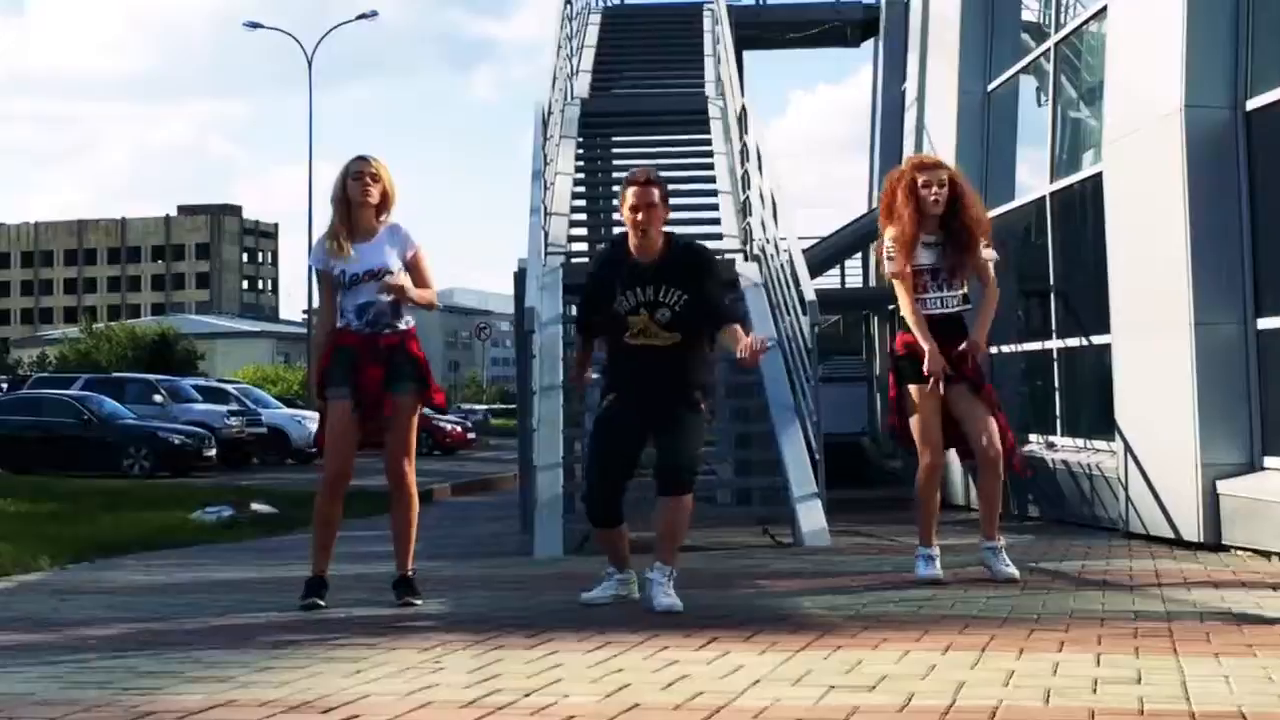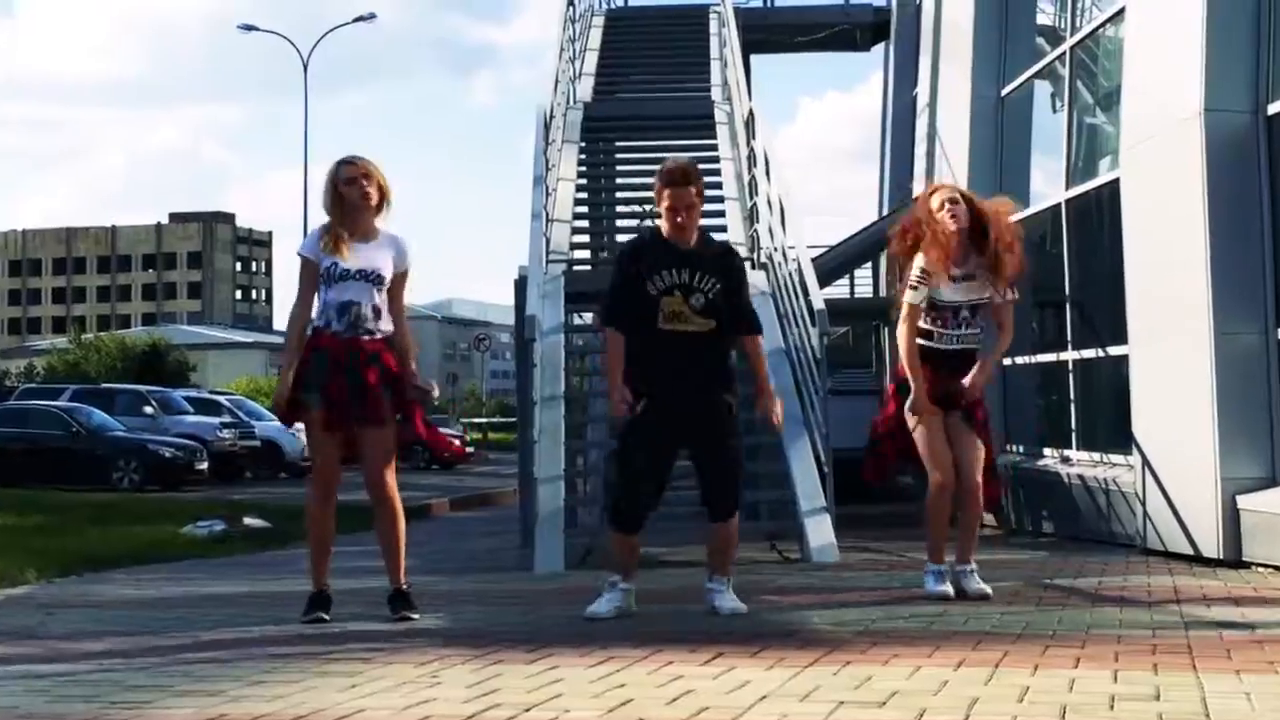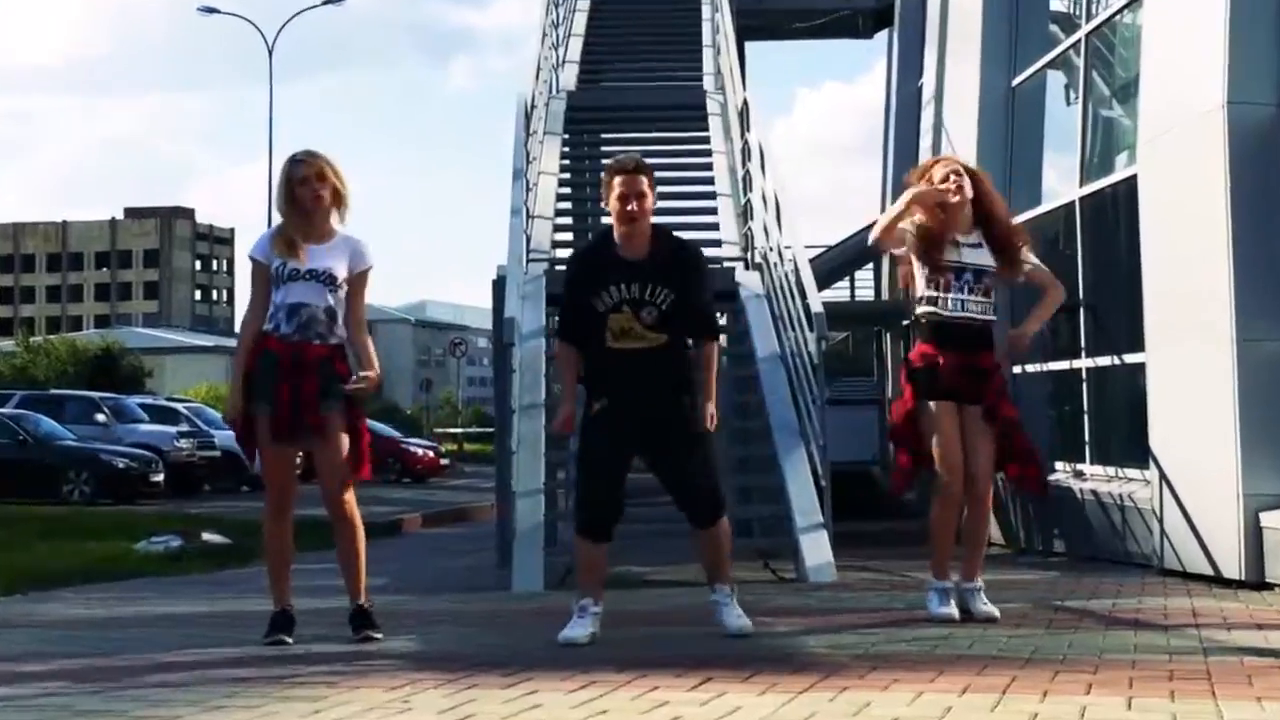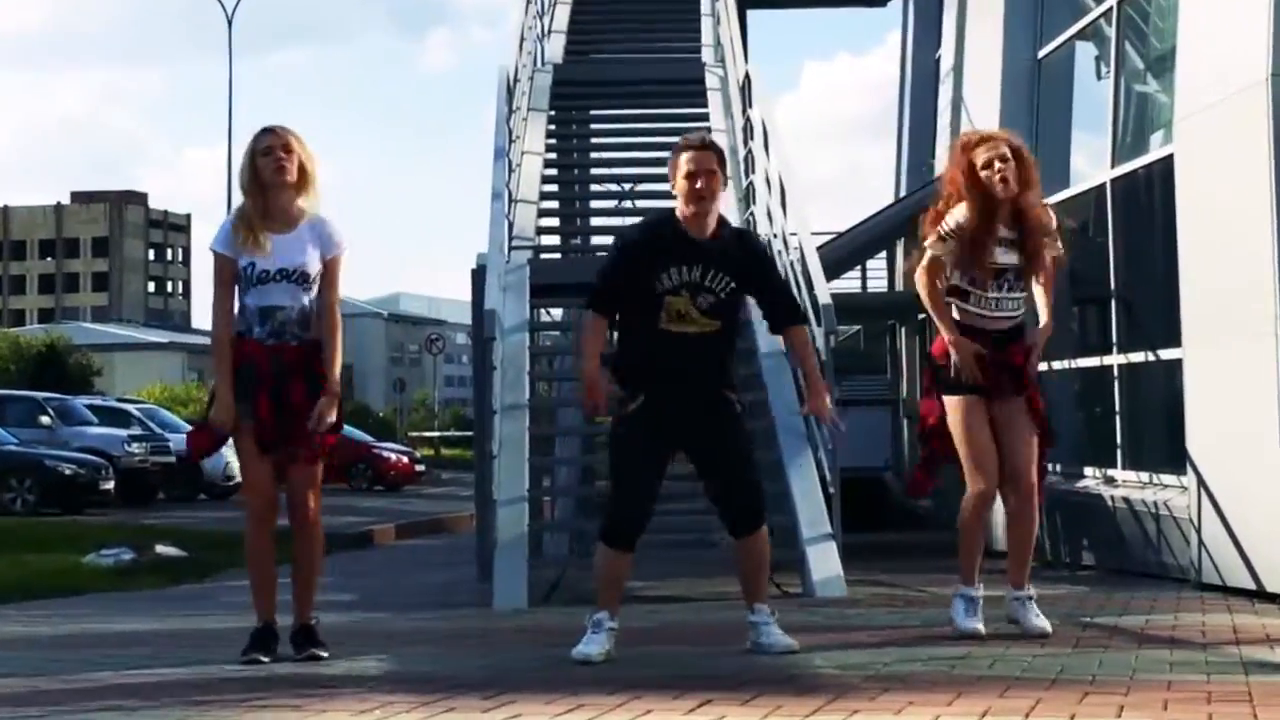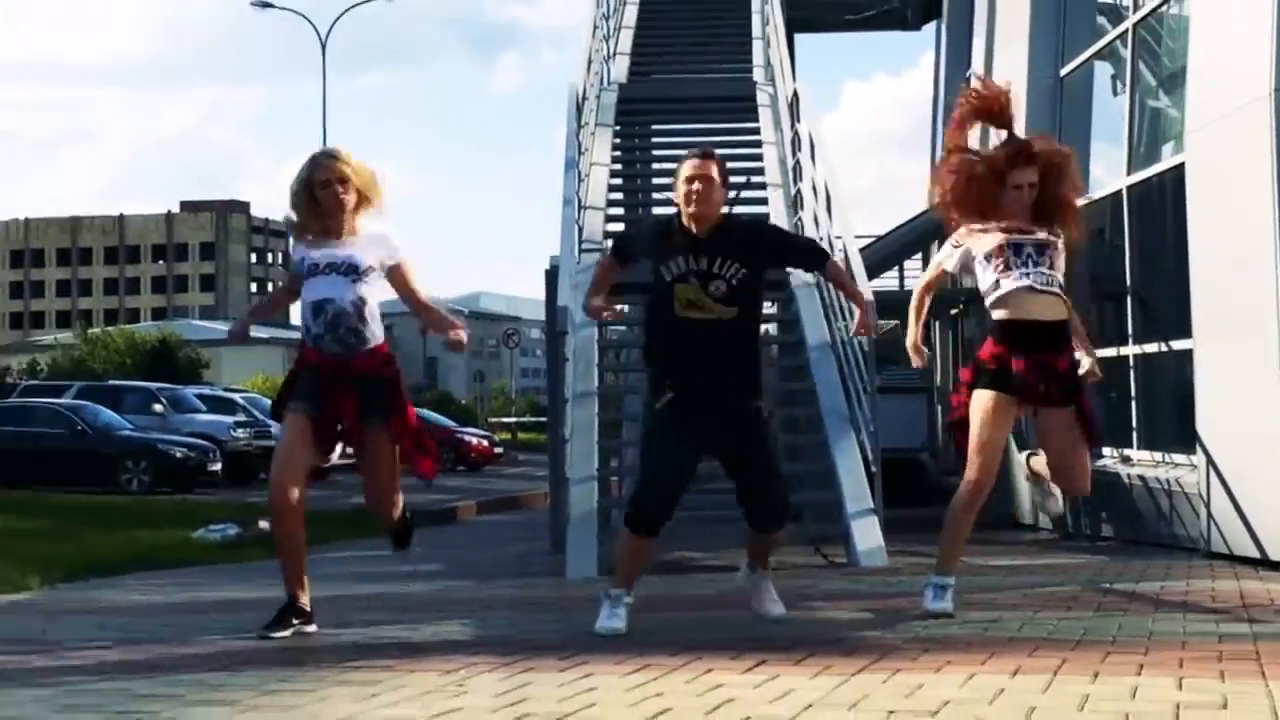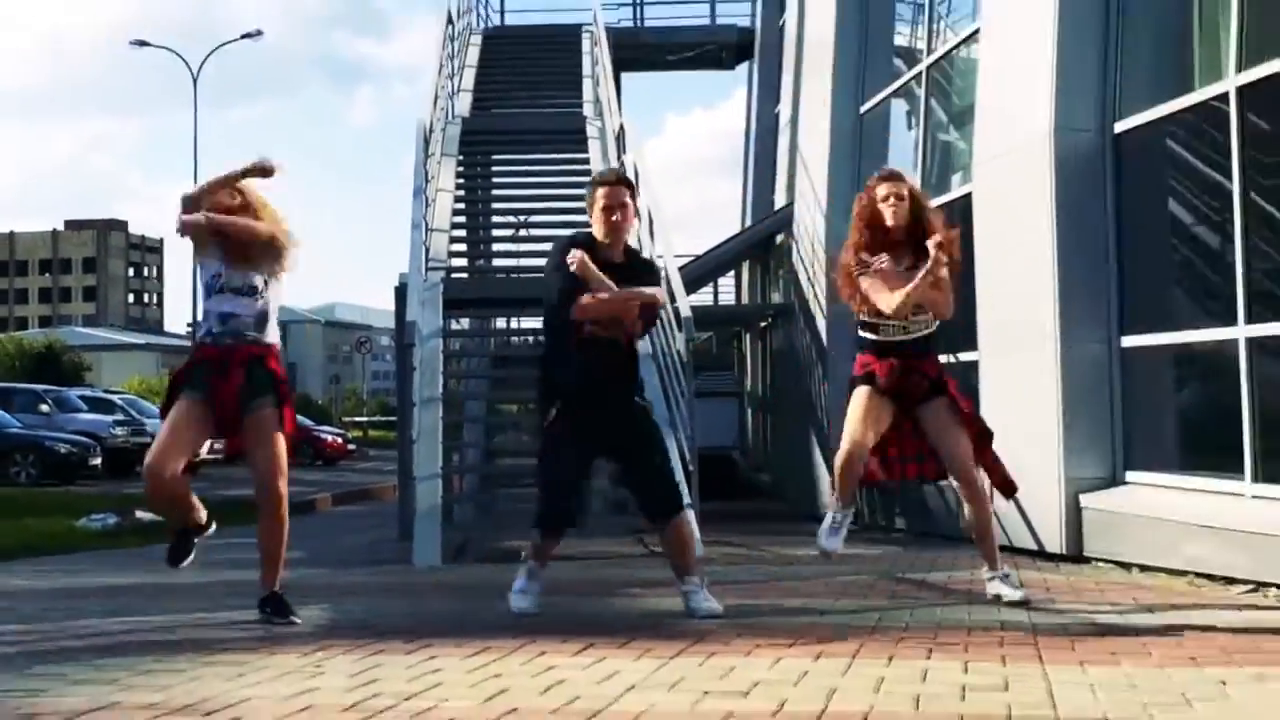
dt=0.5s
person 1, frame 1
left shoulder: (400, 237)
right shoulder: (328, 247)
left elbow: (430, 297)
right elbow: (326, 316)
left wrist: (404, 286)
right wrist: (316, 376)
left hip: (399, 354)
right hip: (349, 356)
left knee: (401, 472)
right knee: (335, 473)
left ankle: (404, 574)
right ankle: (317, 575)
person 1, frame 2
left shoulder: (393, 246)
right shoulder: (321, 242)
left elbow: (397, 317)
right elbow: (302, 309)
left wrist: (411, 374)
right wrist: (287, 372)
left hip: (375, 364)
right hip: (326, 360)
left knee: (382, 482)
right knee: (324, 482)
left ankle: (399, 588)
right ankle: (320, 590)
person 1, frame 3
left shoulder: (352, 249)
right shoulder: (271, 243)
left elbow: (356, 322)
right elbow: (255, 315)
left wrist: (370, 368)
right wrist: (237, 382)
left hip: (326, 369)
right hip: (274, 366)
left knee: (340, 494)
right knee: (279, 497)
left ankle: (359, 605)
right ankle: (282, 609)
person 1, frame 4
left shoulder: (320, 231)
right shoulder: (234, 231)
left elbow: (330, 315)
right elbow: (222, 317)
left wrist: (332, 390)
right wrist: (223, 393)
left hip: (304, 367)
right hip: (251, 368)
left knee: (303, 502)
right knee: (260, 504)
right ankle: (264, 625)
person 1, frame 5
left shoulder: (379, 245)
right shoulder: (303, 243)
left elbow: (418, 306)
right elbow: (287, 292)
left wrist: (451, 327)
right wrist: (247, 318)
left hip: (370, 372)
right hip: (314, 374)
left knee: (381, 498)
right knee: (281, 495)
left ankle: (397, 515)
right ankle: (298, 604)
person 1, frame 6
left shoulder: (272, 250)
right shoulder: (209, 247)
left elbow: (265, 229)
right elbow: (191, 210)
left wrist: (207, 216)
right wrist: (247, 171)
left hip: (257, 368)
right hip: (207, 368)
left knee: (273, 489)
right knee: (156, 471)
left ankle: (271, 593)
right ankle: (194, 519)
person 2, frame 1
left shoulder: (695, 260)
right shoulder: (606, 264)
left elbow: (724, 319)
right elbow: (589, 326)
left wrist: (743, 342)
right wrist: (581, 368)
left hip: (680, 394)
right hip: (623, 394)
left knee: (677, 470)
right knee: (598, 493)
left ankle: (661, 577)
right ankle: (620, 575)
person 2, frame 2
left shoulder: (725, 258)
right shoulder: (635, 255)
left elbow: (746, 329)
right elbow: (613, 324)
left wrist: (766, 391)
right wrist: (616, 384)
left hip: (712, 398)
right hip: (651, 399)
left knee: (724, 495)
right knee: (627, 499)
left ankle: (719, 585)
right ankle: (621, 586)
person 2, frame 3
left shoulder: (684, 258)
right shoulder: (588, 261)
left elbow: (706, 333)
right elbow: (568, 336)
left wrist: (708, 398)
right wrist: (569, 400)
left hip: (673, 404)
right hip: (608, 406)
left knee: (707, 500)
right knee: (594, 510)
left ankle: (723, 598)
right ankle: (587, 611)
person 2, frame 4
left shoulder: (746, 248)
right shoulder: (644, 239)
left elbow: (788, 315)
right elbow: (600, 304)
left wrist: (814, 386)
right wrist: (592, 369)
left hip: (712, 397)
right hip: (646, 398)
left knee: (748, 506)
right knee: (625, 512)
person 2, frame 5
left shoulder: (752, 234)
right shoulder: (658, 236)
left elbow: (815, 256)
right elbow: (619, 252)
left wrist: (861, 304)
right wrist: (597, 295)
left hip: (739, 398)
right hip: (676, 399)
left knee: (771, 503)
right knee: (650, 500)
left ankle: (757, 573)
right ankle: (617, 597)
person 2, frame 6
left shoulder: (644, 272)
right shoulder: (569, 253)
left elbow: (637, 324)
right elbow: (570, 308)
left wrist: (596, 277)
right wrist: (614, 303)
left hip: (624, 400)
right hip: (567, 402)
left knee: (665, 496)
right knee: (560, 506)
left ankle: (692, 587)
right ankle: (534, 567)
person 3, frame 1
left shoulder: (965, 231)
right shoulder: (898, 236)
left elbow: (989, 285)
right elbow: (905, 298)
left wrist: (979, 332)
right wrist: (929, 348)
left hip: (960, 347)
right hip: (917, 351)
left knee: (991, 447)
right knee: (931, 457)
left ankle: (991, 545)
right ankle: (927, 551)
person 3, frame 2
left shoulder: (994, 264)
right shoulder: (926, 262)
left elbow: (1005, 330)
right elbow: (907, 328)
left wrist: (980, 373)
right wrist: (917, 389)
left hip: (965, 377)
right hip: (923, 376)
left knee: (974, 480)
right knee: (942, 477)
left ankle: (965, 566)
right ankle: (935, 567)
person 3, frame 3
left shoulder: (1000, 242)
right shoulder: (924, 232)
left elbow: (1054, 289)
right elbow: (878, 239)
left wrist: (1028, 328)
right wrist: (909, 199)
left hip: (982, 363)
right hip: (933, 361)
left knee: (981, 482)
right knee: (951, 482)
left ankle: (971, 585)
right ankle: (940, 585)
person 3, frame 4
left shoulder: (1036, 222)
right shoulder: (962, 221)
right elbow: (924, 276)
left wrist: (1042, 324)
right wrist: (948, 332)
left hip: (1011, 357)
right hip: (959, 361)
left knee: (1025, 481)
right knee: (984, 482)
person 3, frame 5
left shoulder: (1054, 225)
right shoulder: (972, 230)
right elbow: (925, 286)
left wrist: (1086, 350)
right wrist: (914, 330)
left hip: (1056, 359)
right hip: (1003, 357)
left knee: (1077, 482)
right knee: (978, 479)
left ankle: (1042, 470)
right ankle: (941, 581)
person 3, frame 6
left shoulder: (929, 247)
right shoulder: (865, 258)
left elbow: (945, 311)
right elbow: (894, 306)
left wrist: (939, 266)
right wrist: (926, 270)
left hip: (924, 368)
right hip: (876, 367)
left knee: (969, 474)
right knee: (853, 450)
left ankle: (997, 574)
right ankle: (842, 509)
